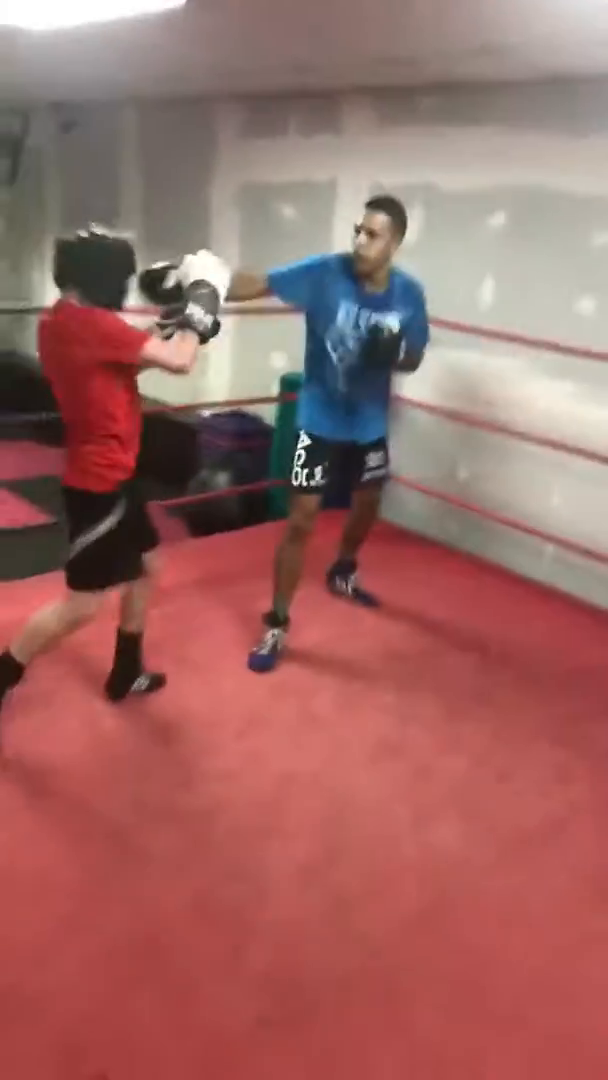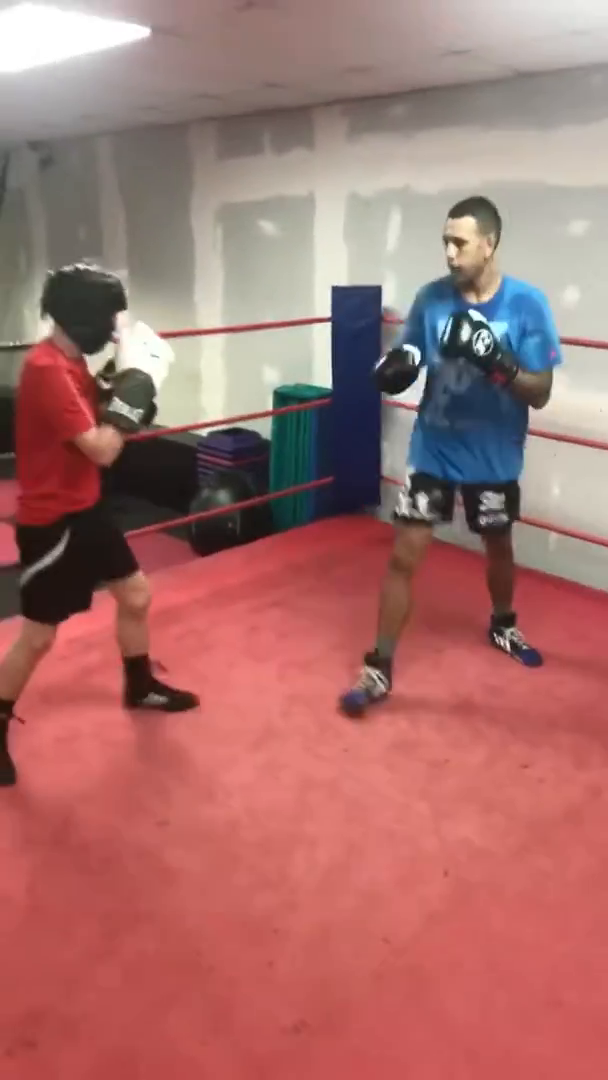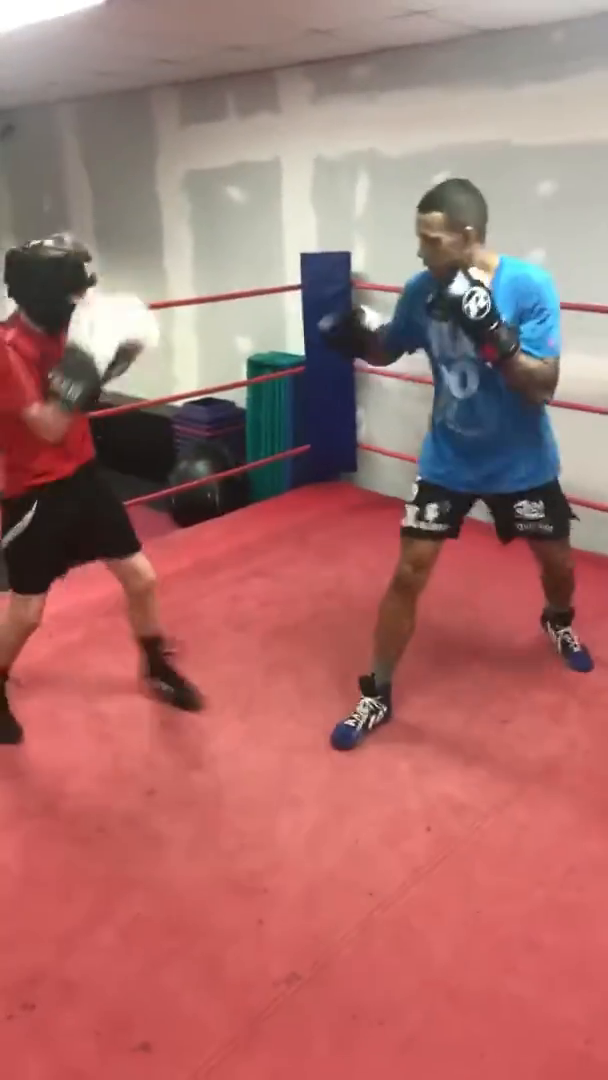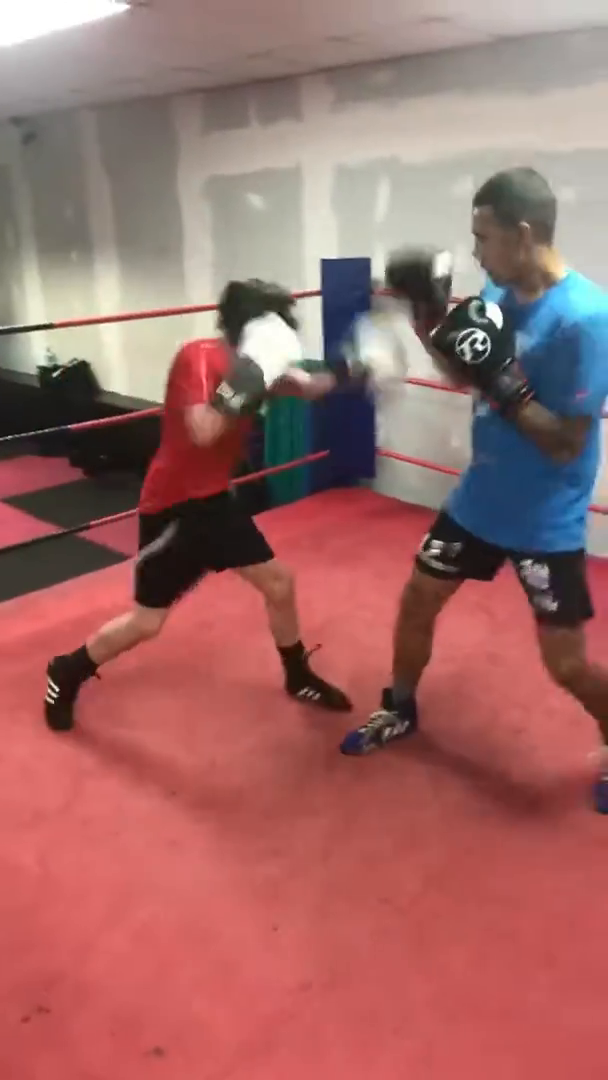
dt=1s
person 1, frame 1
left shoulder: (409, 294)
right shoulder: (323, 272)
left elbow: (415, 357)
right elbow: (258, 286)
left wrist: (399, 353)
left hip: (370, 421)
right hip: (321, 419)
left knee: (367, 505)
right knee: (302, 521)
left ankle: (342, 573)
right ankle: (277, 624)
person 1, frame 2
left shoulder: (527, 303)
right shoulder: (430, 299)
left elbow: (540, 392)
right elbow: (406, 362)
left wrist: (495, 362)
right wrist: (392, 368)
left hip: (495, 457)
right hip: (432, 451)
left knee: (499, 551)
right knee: (404, 556)
left ankle: (502, 625)
right ankle: (379, 667)
person 1, frame 3
left shoulder: (530, 285)
right shoulder: (422, 290)
left elbow: (543, 387)
right elbow: (387, 349)
left wrist: (491, 336)
right wrist: (356, 337)
left hip: (524, 462)
right hip: (448, 459)
left knee: (557, 560)
right knee: (409, 574)
left ankle: (558, 621)
right ankle: (376, 697)
person 1, frame 4
right shoulder: (502, 294)
right elbow: (458, 371)
left wrist: (506, 380)
right wrist: (433, 316)
left hip: (546, 519)
right hip: (481, 499)
right knee: (415, 604)
right ankle: (398, 710)
person 2, frame 1
left shoulder: (56, 321)
right shoulder: (91, 325)
right elbow: (177, 359)
left wrist: (167, 323)
right wrist: (201, 300)
left hip: (107, 477)
right hip: (101, 484)
left knee: (142, 570)
right knee: (81, 603)
left ankle: (127, 673)
person 2, frame 2
left shoulder: (67, 361)
right shoulder: (48, 370)
left elbow: (96, 418)
right elbow: (103, 449)
left wrist: (119, 383)
right wrist: (137, 384)
left hip: (86, 509)
right hip: (52, 522)
left knee: (135, 595)
left ankle: (139, 686)
person 2, frame 3
left shoulder: (58, 331)
left elbow: (93, 387)
right elbow: (48, 427)
left wrist: (121, 349)
right wrist: (80, 362)
left hip: (84, 476)
left knee: (141, 576)
left ankle: (157, 665)
person 2, frame 4
left shoulder: (253, 363)
right shoulder: (197, 357)
left elbow: (306, 382)
right elbow: (201, 432)
right wrist: (247, 377)
left hip: (217, 499)
right hip: (173, 506)
left knee: (280, 583)
right knee: (148, 621)
left ankle: (299, 675)
right ankle: (69, 674)
